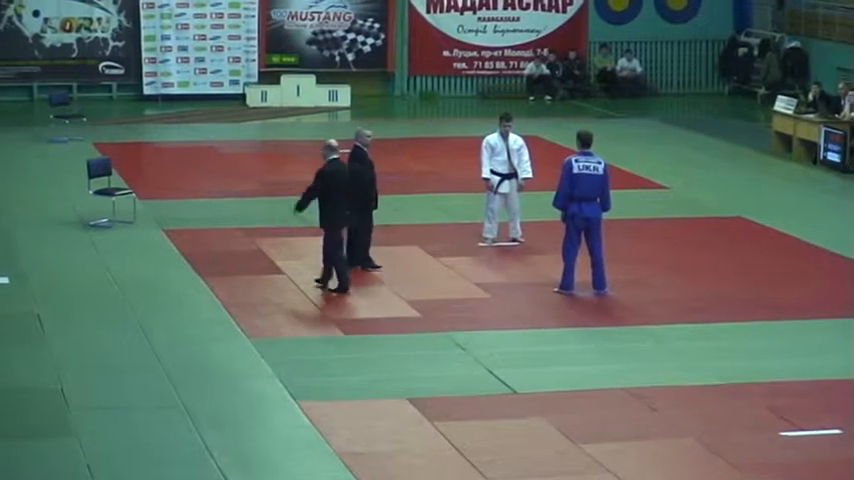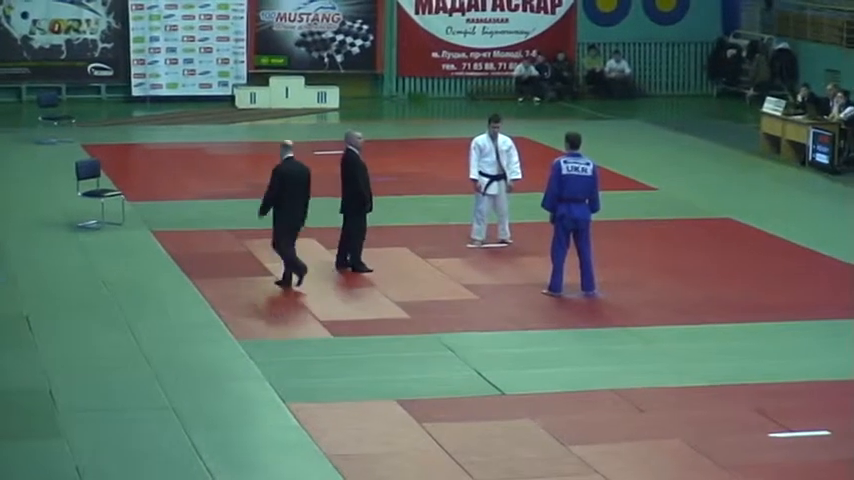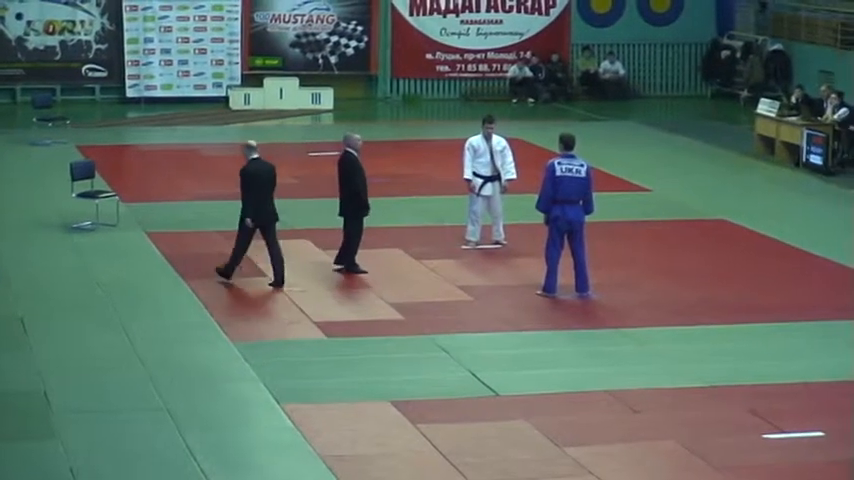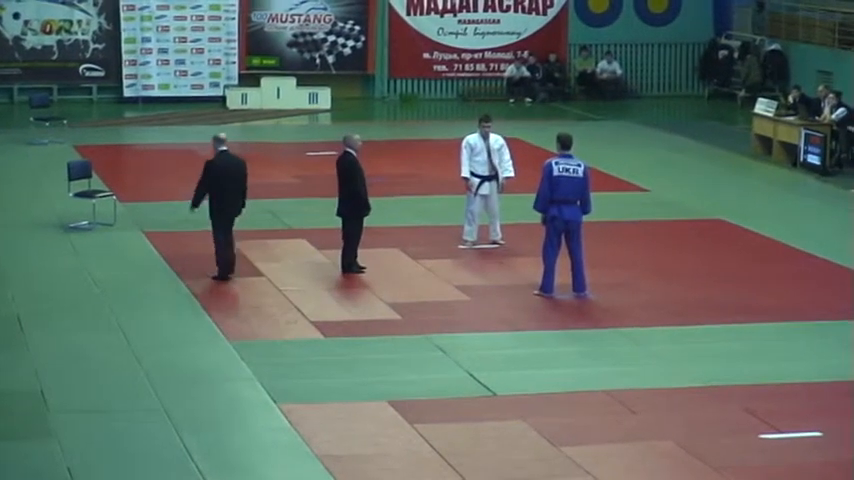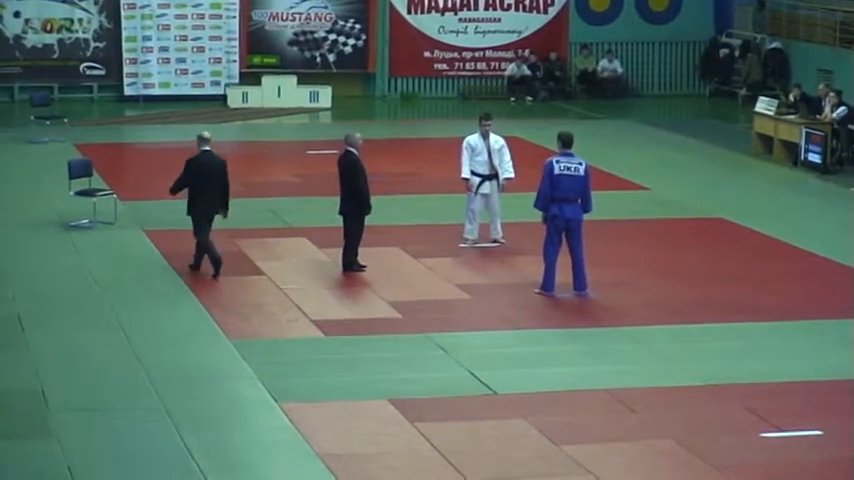
dt=0.3s
person 1, frame 1
left shoulder: (571, 162)
right shoulder: (601, 163)
left elbow: (564, 188)
right elbow: (605, 191)
left wrist: (562, 208)
right wrist: (603, 209)
left hip: (575, 210)
right hip: (594, 210)
left knee: (570, 249)
right knee: (596, 250)
left ankle: (567, 286)
right ankle: (600, 286)
person 1, frame 2
left shoulder: (559, 163)
right shoulder: (590, 164)
left elbow: (552, 189)
right elbow: (594, 192)
left wrist: (551, 209)
right wrist: (592, 210)
left hip: (564, 211)
right hip: (582, 211)
left knee: (559, 250)
right knee: (585, 251)
left ankle: (556, 287)
right ankle: (589, 288)
person 1, frame 3
left shoulder: (553, 165)
right shoulder: (584, 166)
left elbow: (547, 191)
right elbow: (588, 193)
left wrist: (545, 212)
right wrist: (586, 212)
left hip: (558, 212)
right hip: (577, 213)
left knee: (553, 251)
right knee: (579, 252)
left ankle: (550, 289)
right ankle: (583, 289)
person 1, frame 4
left shoulder: (550, 165)
right shoulder: (581, 166)
left elbow: (544, 191)
right elbow: (585, 194)
left wrist: (543, 212)
right wrist: (583, 212)
left hip: (555, 212)
right hip: (574, 213)
left knee: (550, 252)
right knee: (576, 252)
left ankle: (547, 289)
right ankle: (580, 289)
person 1, frame 5
left shoulder: (552, 163)
right shoulder: (583, 165)
left elbow: (545, 189)
right elbow: (586, 192)
left wrist: (544, 210)
right wrist: (583, 211)
left hip: (556, 211)
right hip: (575, 211)
left knee: (551, 250)
right knee: (577, 250)
left ankle: (548, 287)
right ankle: (581, 287)
person 2, frame 1
left shoulder: (325, 171)
right shoulder: (347, 169)
left elbow: (312, 192)
left wrist: (298, 207)
right wrist: (348, 213)
left hip: (331, 216)
right hip: (342, 215)
left knee: (335, 249)
right knee: (329, 246)
left ankle: (343, 284)
right ankle: (325, 277)
person 2, frame 2
left shoulder: (279, 169)
right shoulder: (304, 169)
left elbow: (272, 193)
right elbow: (307, 194)
left wrist: (263, 210)
right wrist: (303, 214)
left hip: (284, 215)
right hip: (298, 215)
left knee: (279, 245)
right knee: (288, 245)
left ankle: (300, 269)
right ankle: (287, 279)
person 2, frame 3
left shoulder: (246, 170)
right shoulder: (270, 167)
left elbow: (246, 195)
left wrist: (248, 216)
left hip: (252, 214)
right hip: (268, 213)
left knee: (241, 244)
right knee: (273, 245)
left ankle: (227, 272)
right ankle: (279, 278)
person 2, frame 4
left shoulder: (212, 163)
right shoulder: (239, 162)
left elbow: (203, 185)
right elbow: (243, 184)
left wrist: (195, 204)
right wrist: (241, 203)
left hip: (219, 207)
right hip: (233, 206)
left knee: (220, 238)
right knee: (227, 235)
left ankle: (223, 272)
right ankle: (230, 266)
person 2, frame 5
left shoulder: (193, 162)
right shoulder: (221, 161)
left elbow: (183, 181)
right elbow: (225, 186)
left wrist: (173, 190)
right wrist: (225, 207)
left hip: (197, 205)
right hip: (214, 204)
left knee: (201, 234)
right knee: (204, 233)
left ankle: (216, 260)
right ankle: (196, 263)
person 3, frame 1
left shoulder: (357, 153)
right shoulder: (359, 154)
right elbow: (363, 179)
left wrist: (370, 197)
right wrist: (371, 198)
left hip: (357, 198)
right hip: (362, 199)
left knee: (355, 229)
right knee: (364, 229)
left ankle: (352, 259)
right ankle: (364, 261)
person 3, frame 2
left shoulder: (349, 155)
right shoulder: (352, 157)
right elbow: (357, 182)
left wrist: (364, 199)
right wrist: (366, 200)
left hip: (351, 201)
right hip: (356, 201)
left knee: (349, 231)
right knee: (358, 232)
left ankle: (342, 261)
right ankle: (356, 263)
person 3, frame 3
left shoulder: (345, 158)
right shoulder: (351, 160)
right elbow: (357, 186)
right wrist: (365, 204)
left hip: (348, 203)
right hip: (354, 204)
left knee: (351, 233)
right knee: (354, 234)
left ankle: (343, 260)
right ankle: (350, 265)
person 3, frame 4
left shoulder: (343, 158)
right shoulder: (351, 161)
right elbow: (357, 186)
right wrist: (365, 204)
left hip: (347, 203)
right hip: (354, 204)
left knee: (351, 234)
right knee: (352, 234)
left ankle: (350, 262)
right ankle: (348, 265)
person 3, frame 5
left shoulder: (344, 157)
right shoulder: (353, 160)
right elbow: (359, 185)
right wrist: (366, 203)
left hip: (349, 202)
right hip: (355, 203)
left knee: (352, 233)
right knee: (354, 234)
left ankle: (351, 260)
right ankle: (349, 264)
person 4, frame 1
left shoulder: (518, 140)
right shoulder: (490, 140)
left elbow: (524, 160)
right elbow: (486, 160)
left wrist: (522, 178)
right wrist: (487, 179)
left hip: (512, 179)
right hip: (496, 179)
left knee: (514, 209)
right knee: (492, 208)
left ankle: (515, 235)
right ankle: (489, 236)
person 4, frame 2
left shoulder: (507, 141)
right shoulder: (478, 141)
left elbow: (513, 161)
right elbow: (474, 161)
left wrist: (512, 179)
right wrist: (475, 180)
left hip: (501, 181)
right hip: (485, 180)
left knee: (503, 210)
right knee: (481, 210)
left ankle: (504, 236)
right ankle: (477, 238)
person 4, frame 3
left shoulder: (501, 142)
right shoulder: (472, 142)
left elbow: (508, 161)
right elbow: (468, 162)
left wrist: (506, 179)
right wrist: (469, 181)
left hip: (495, 181)
right hip: (479, 181)
left knee: (497, 211)
right knee: (475, 211)
left ankle: (498, 237)
right ankle: (472, 238)
person 4, frame 4
left shoulder: (498, 140)
right shoulder: (469, 140)
left elbow: (505, 159)
right elbow: (465, 160)
left wrist: (504, 177)
right wrist: (467, 179)
left hip: (492, 181)
right hip: (476, 180)
left knee: (494, 211)
right knee: (472, 211)
left ankle: (496, 237)
right ankle: (469, 238)
person 4, frame 5
left shoulder: (499, 141)
right shoulder: (470, 141)
left elbow: (505, 160)
right elbow: (465, 161)
left wrist: (504, 178)
right wrist: (467, 179)
left hip: (493, 180)
right hip: (476, 180)
left knee: (495, 210)
right knee: (473, 209)
left ankle: (496, 236)
right ankle: (470, 237)
